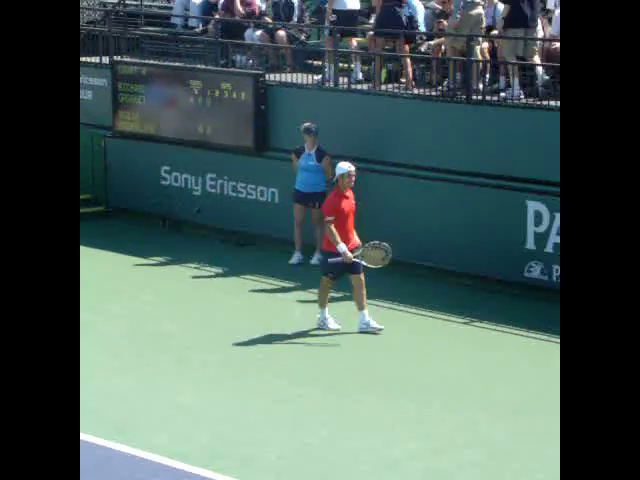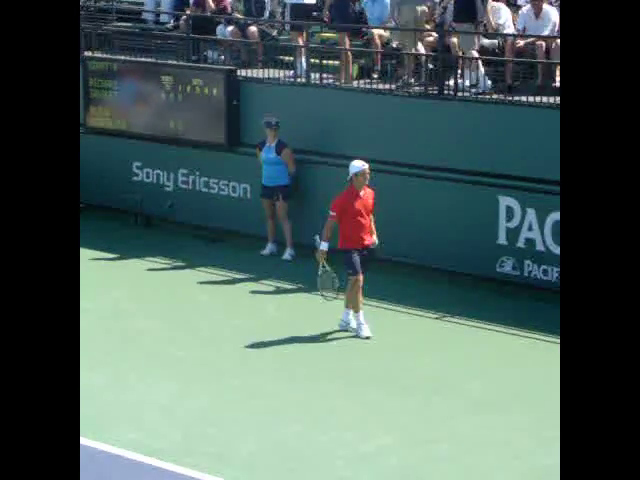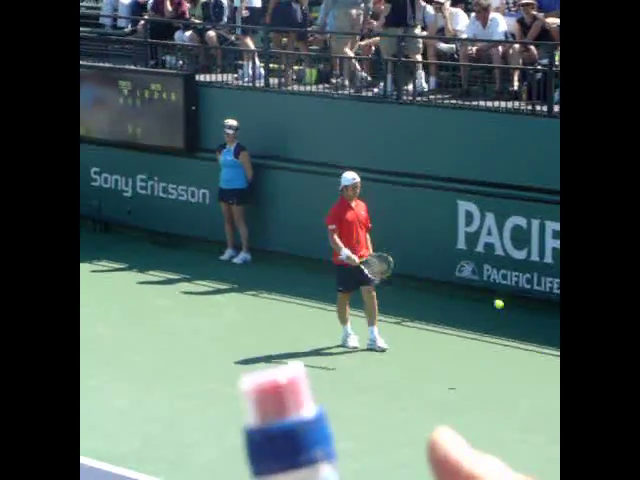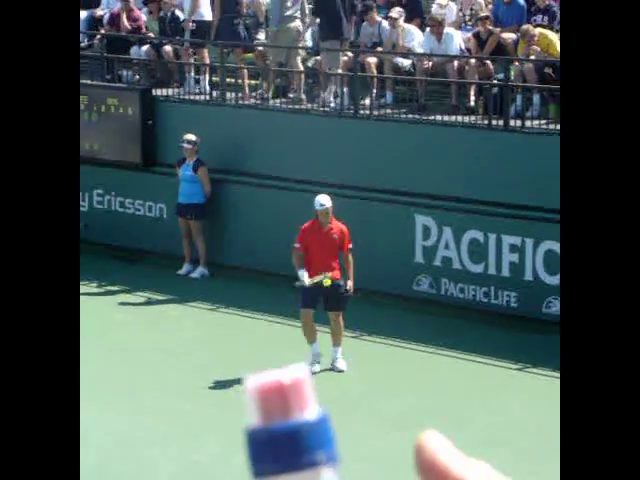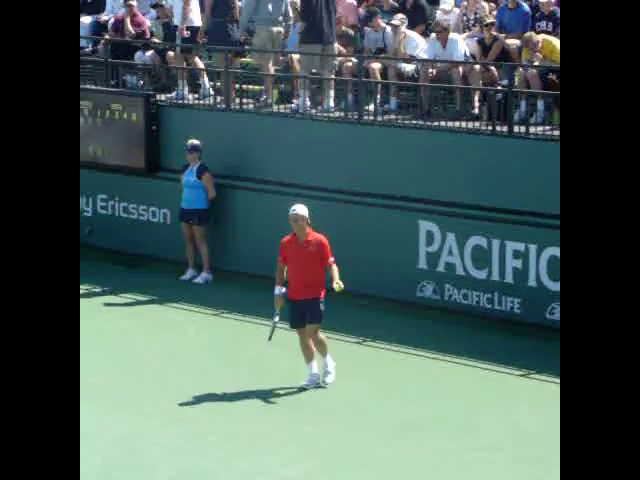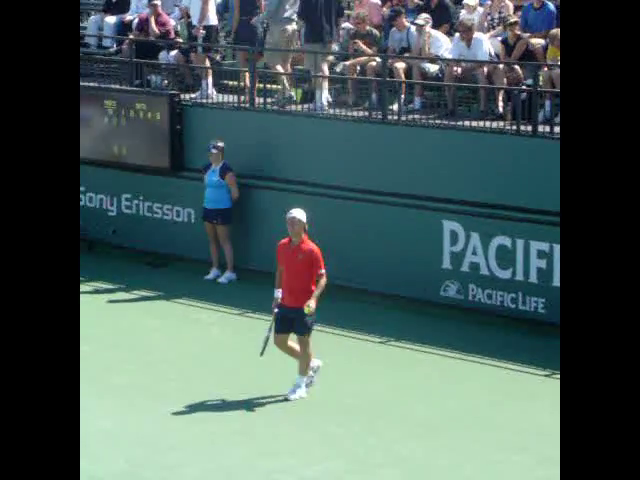
dt=0.5s
person 1, frame 1
left shoulder: (350, 194)
right shoulder: (332, 200)
right elbow: (329, 228)
left wrist: (355, 238)
right wrist: (342, 249)
left hip: (351, 246)
right hip: (334, 250)
left knee: (360, 281)
right knee: (327, 282)
left ankle: (365, 321)
right ankle: (323, 318)
person 1, frame 2
left shoulder: (370, 193)
right shoulder: (343, 198)
right elbow: (330, 222)
left wrist: (374, 234)
right wrist: (323, 246)
left hip: (366, 246)
right hip: (349, 247)
left knee: (354, 282)
right knee: (357, 282)
left ankle: (346, 318)
right ankle: (360, 323)
person 1, frame 3
left shoulder: (362, 206)
right shoulder: (336, 210)
right elbow: (333, 237)
left wrist: (370, 253)
right wrist: (346, 254)
left hip: (364, 259)
right hip: (345, 261)
left knee: (370, 295)
right knee: (343, 297)
left ankle: (374, 337)
right ankle: (347, 334)
person 1, frame 4
left shoulder: (341, 229)
right shoulder: (306, 230)
left elbow: (347, 255)
right elbow: (297, 254)
left wrist: (350, 278)
right wrist: (302, 273)
left hip: (334, 281)
right hip: (311, 282)
left knee: (336, 318)
right knee: (306, 317)
left ankle: (338, 356)
right ankle: (315, 355)
person 1, frame 5
left shoulder: (320, 241)
right shoulder: (285, 243)
left elbow: (331, 264)
right elbow: (281, 268)
left wrist: (336, 280)
right wrist: (278, 291)
left hip: (315, 295)
right hip: (294, 297)
left knee: (313, 333)
right knee: (303, 334)
left ankle: (328, 363)
right ankle: (314, 374)
person 1, frame 6
left shoulder: (312, 250)
right shoulder: (282, 246)
left elbow: (322, 279)
left wrist: (312, 299)
right wrist: (277, 294)
left hip: (304, 305)
right hip: (285, 303)
left knee: (303, 343)
right knee: (279, 341)
left ankle: (302, 385)
right ankle: (311, 364)
person 2, frame 1
left shoulder: (322, 155)
right shoulder: (297, 153)
left elbow: (329, 175)
left wrist: (319, 183)
left hip: (318, 193)
right hip: (300, 191)
left knee: (317, 223)
right knee: (298, 222)
left ankle: (318, 253)
right ankle: (298, 254)
person 2, frame 2
left shoulder: (282, 148)
right shoulder: (260, 147)
left elbow: (292, 168)
left wrist: (284, 179)
left hip: (281, 186)
right hip: (266, 185)
left knee: (283, 217)
right knee: (269, 216)
left ankle: (289, 249)
right ankle: (271, 244)
person 2, frame 3
left shoulder: (241, 150)
right shoulder: (221, 149)
left elbow: (249, 173)
left wrist: (243, 185)
left hip: (237, 190)
right hip: (224, 188)
left knee: (239, 222)
right knee: (227, 221)
left ankle: (245, 253)
right ankle: (230, 250)
person 2, frame 4
left shoulder: (199, 165)
right shoulder: (181, 163)
left elbow: (207, 188)
left wrist: (200, 200)
left hip: (195, 205)
right hip: (182, 203)
left knee: (197, 236)
right knee: (185, 235)
left ankle: (202, 267)
right ankle: (187, 264)
person 2, frame 5
left shoulder: (203, 171)
right shoulder: (185, 169)
left elbow: (212, 193)
left wrist: (202, 204)
left hip: (198, 211)
right hip: (185, 208)
left knee: (200, 241)
right knee: (188, 241)
left ankle: (206, 273)
right ankle: (191, 270)
person 2, frame 6
left shoulder: (226, 171)
right shoulder: (207, 168)
left elbow: (235, 193)
left wrist: (226, 203)
left hip: (222, 210)
right hip: (208, 208)
left knee: (224, 241)
right knee: (212, 240)
left ankle: (230, 272)
right ankle: (215, 269)
